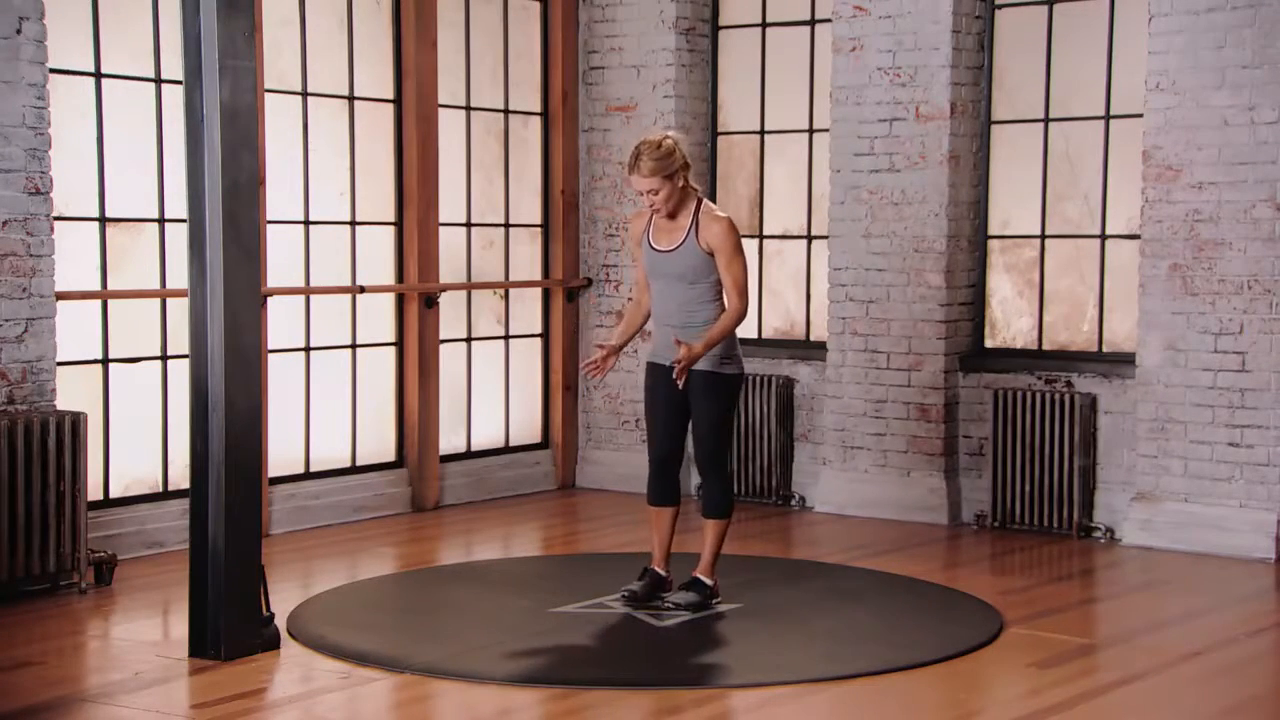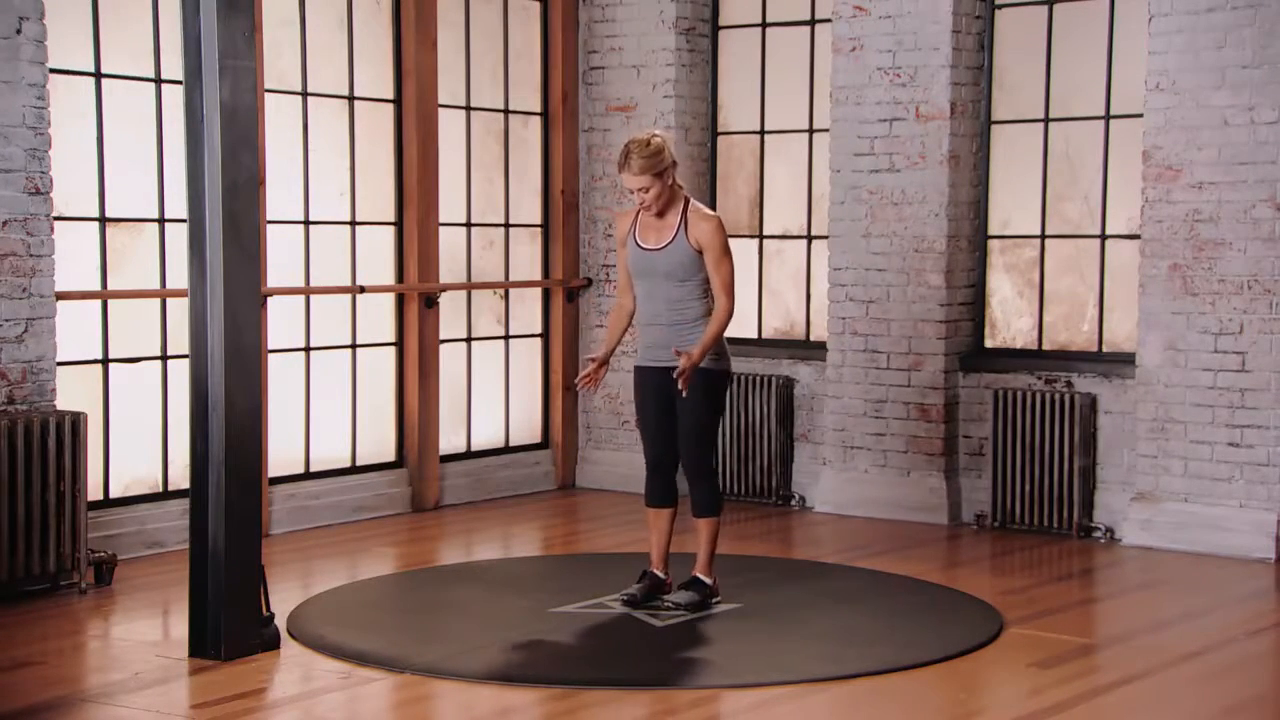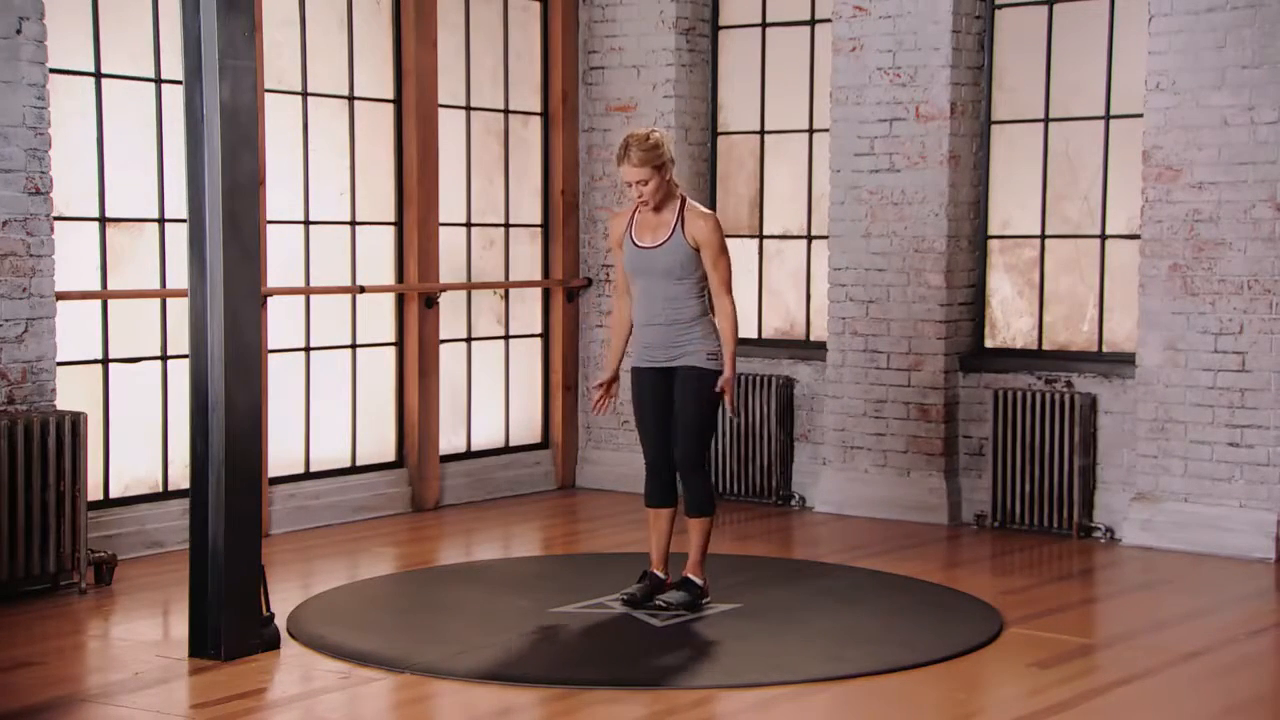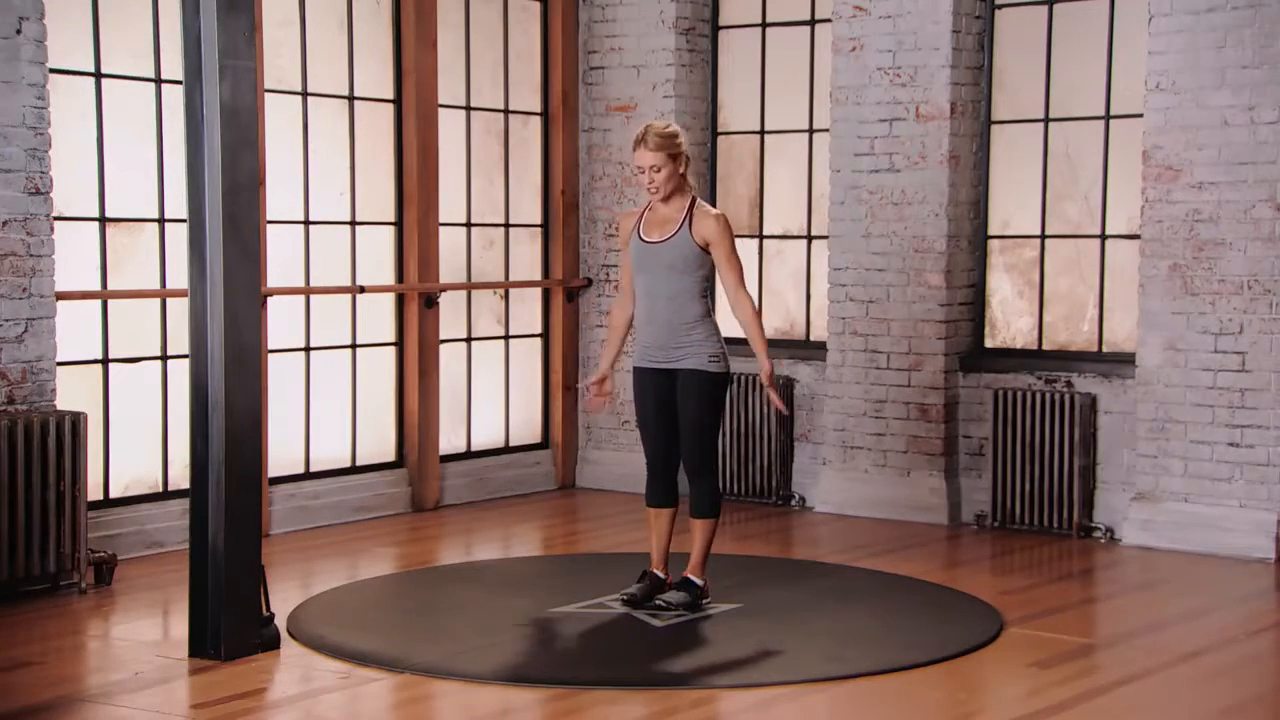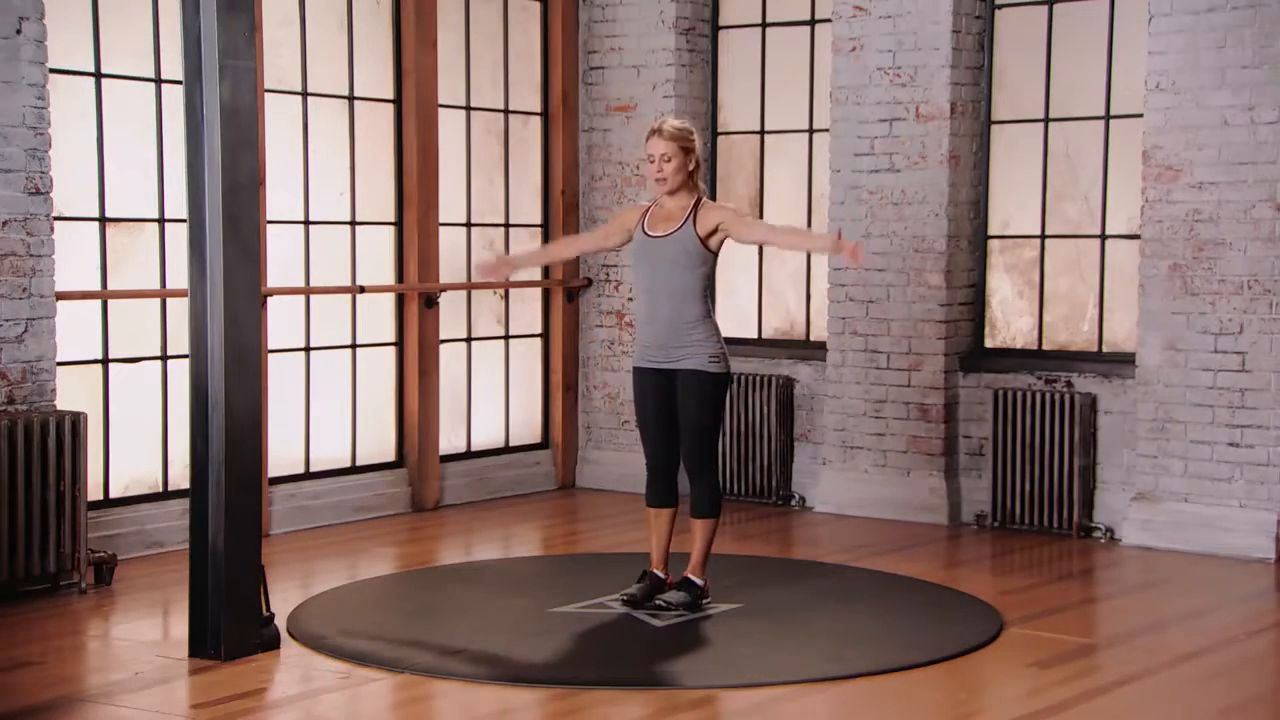
dt=0.4s
person 1, frame 1
left shoulder: (716, 226)
right shoulder: (640, 227)
left elbow: (738, 304)
left wrist: (699, 349)
right wrist: (616, 343)
left hip: (714, 365)
right hip: (663, 361)
left knee: (710, 466)
right knee: (661, 462)
left ankle: (705, 577)
right ankle: (658, 570)
person 1, frame 2
left shoulder: (704, 224)
right shoulder: (625, 225)
left elbow: (724, 301)
left wrist: (699, 354)
right wrist: (606, 352)
left hip: (701, 363)
right hip: (651, 362)
left knee: (696, 464)
right knee: (658, 464)
left ankle: (704, 576)
right ankle: (656, 571)
person 1, frame 3
left shoulder: (700, 222)
right shoulder: (621, 226)
left elbow: (723, 299)
right elbow: (624, 301)
left wrist: (728, 367)
right wrist: (611, 368)
left hip: (696, 360)
right hip: (647, 362)
left knee: (690, 463)
right knee: (657, 465)
left ankle: (694, 576)
right ankle: (656, 571)
person 1, frame 4
left shoulder: (709, 222)
right shoulder: (631, 224)
left elbow: (739, 297)
right elbow: (626, 300)
left wrist: (764, 364)
right wrist: (605, 366)
left hip: (699, 362)
right hip: (649, 363)
left knee: (698, 466)
right knee: (658, 465)
left ankle: (696, 577)
right ankle: (656, 570)
person 1, frame 5
left shoulder: (712, 216)
right shoulder: (635, 217)
left elbow: (770, 233)
right elbow: (577, 244)
left wrist: (825, 244)
right wrist: (515, 261)
left hip: (699, 362)
right hip: (649, 362)
left knee: (699, 465)
right knee: (658, 465)
left ankle: (696, 577)
right ankle: (656, 571)
